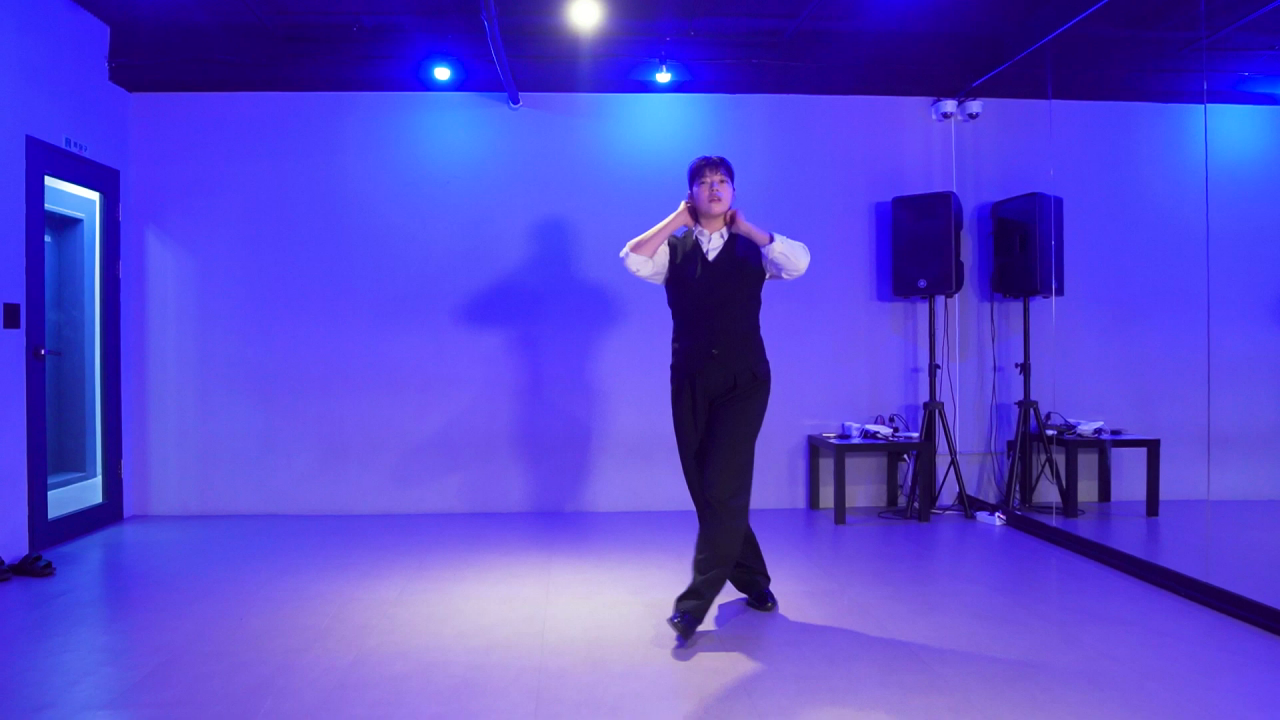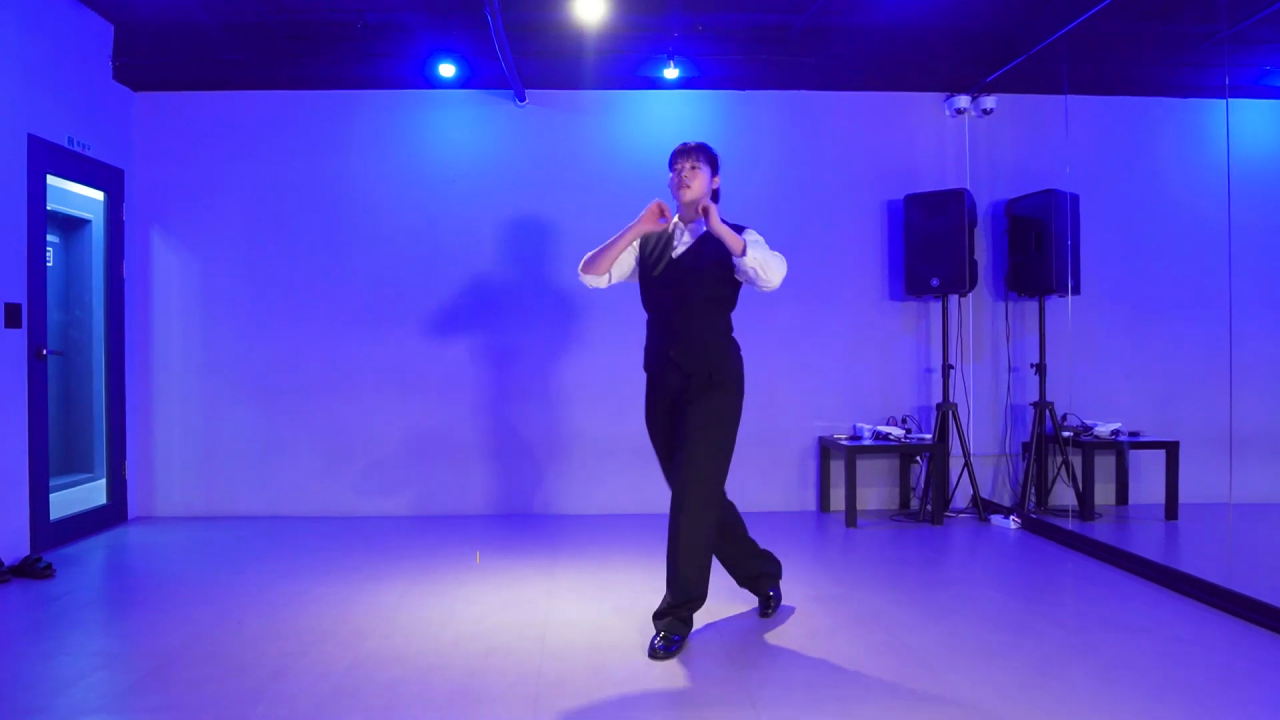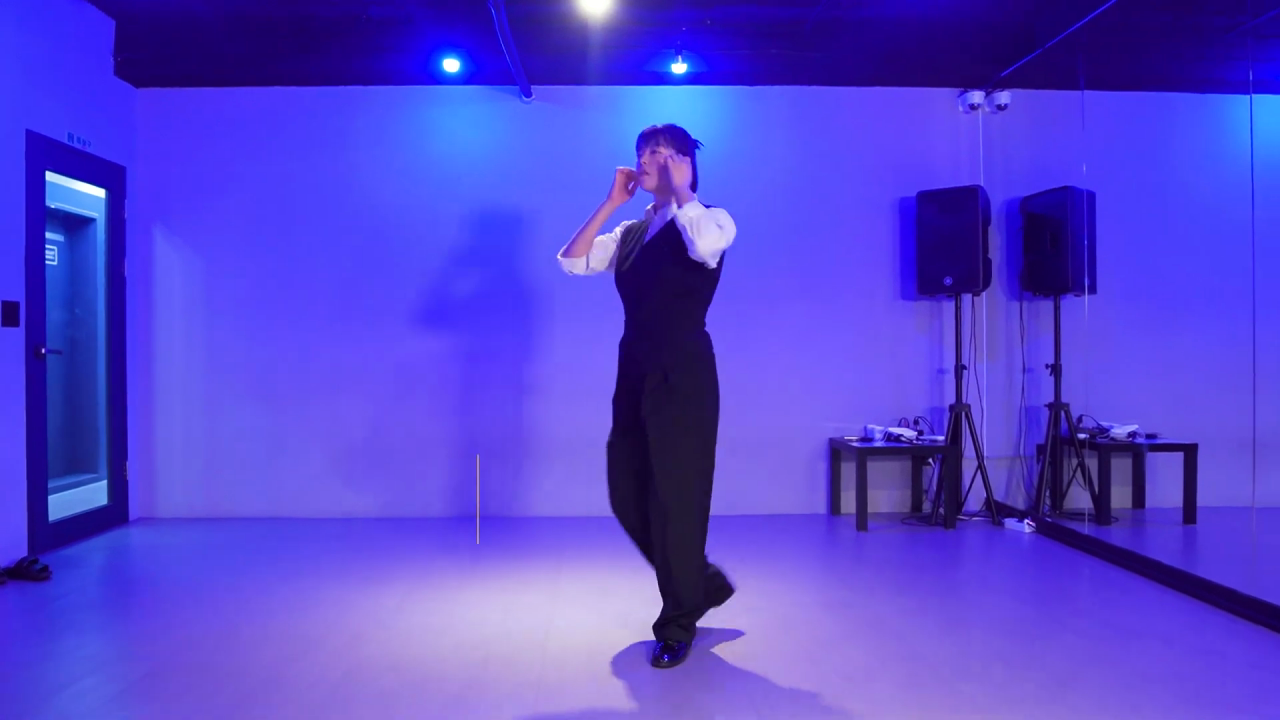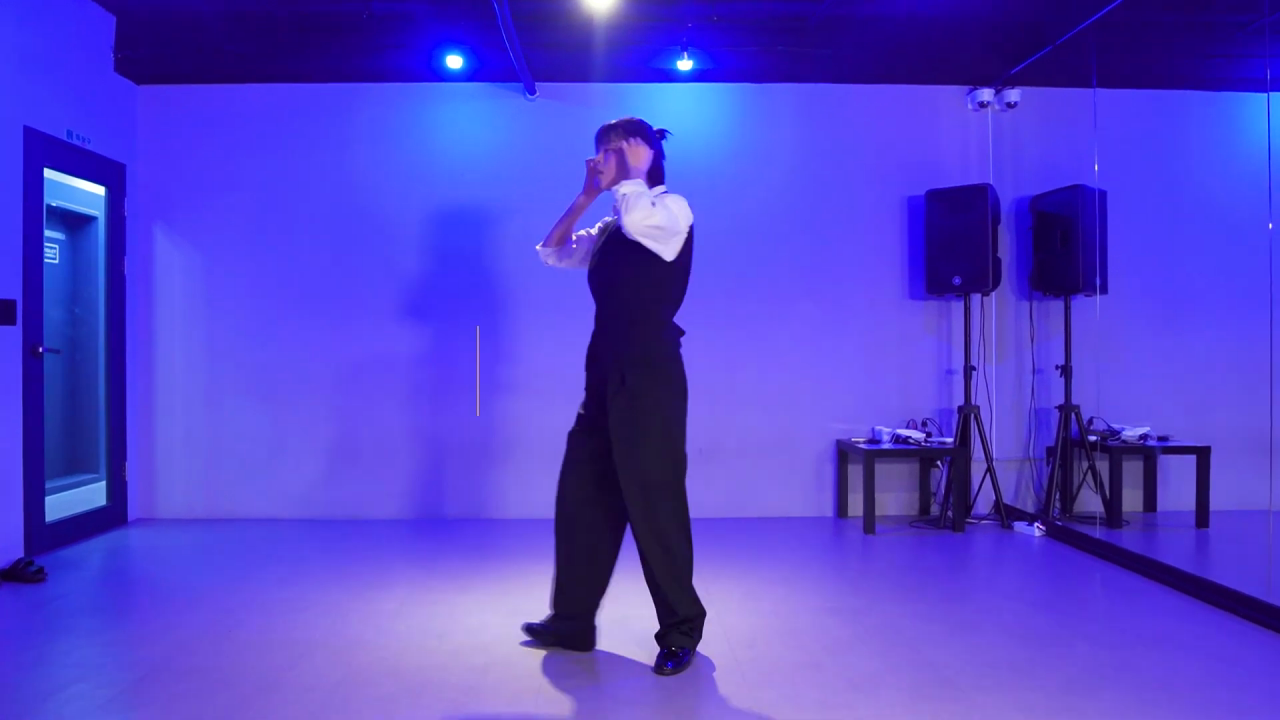
dt=0.2s
person 1, frame 1
left shoulder: (754, 246)
right shoulder: (674, 247)
left elbow: (798, 262)
right elbow: (632, 259)
left wrist: (746, 228)
right wrist: (677, 220)
left hip: (743, 378)
right hip: (691, 380)
left knee: (724, 486)
right knee: (707, 487)
left ankle: (697, 599)
right ankle: (752, 579)
person 1, frame 2
left shoulder: (735, 241)
right shoulder: (650, 243)
left elbow: (772, 276)
right elbow: (591, 274)
left wrist: (715, 221)
right wrist: (639, 227)
left hip: (715, 380)
right hip: (663, 380)
left knee: (695, 493)
right knee: (695, 492)
left ankle: (676, 617)
right ankle: (760, 572)
person 1, frame 3
left shoulder: (711, 220)
right shoulder: (634, 231)
left elbow: (708, 244)
right elbow: (574, 262)
left wrist: (680, 190)
right wrist: (611, 202)
left hip: (683, 376)
right hip: (635, 375)
left knee: (677, 497)
right knee: (627, 494)
left ankle: (679, 622)
right ankle: (702, 583)
person 1, frame 4
left shoulder: (672, 210)
right shoulder: (612, 227)
left elbow: (636, 214)
right elbow: (553, 252)
left wrist: (632, 174)
right wrist: (587, 194)
left hip: (650, 375)
right hip: (609, 376)
left knee: (654, 502)
right knee: (582, 496)
left ankle: (681, 630)
right ankle: (571, 620)
